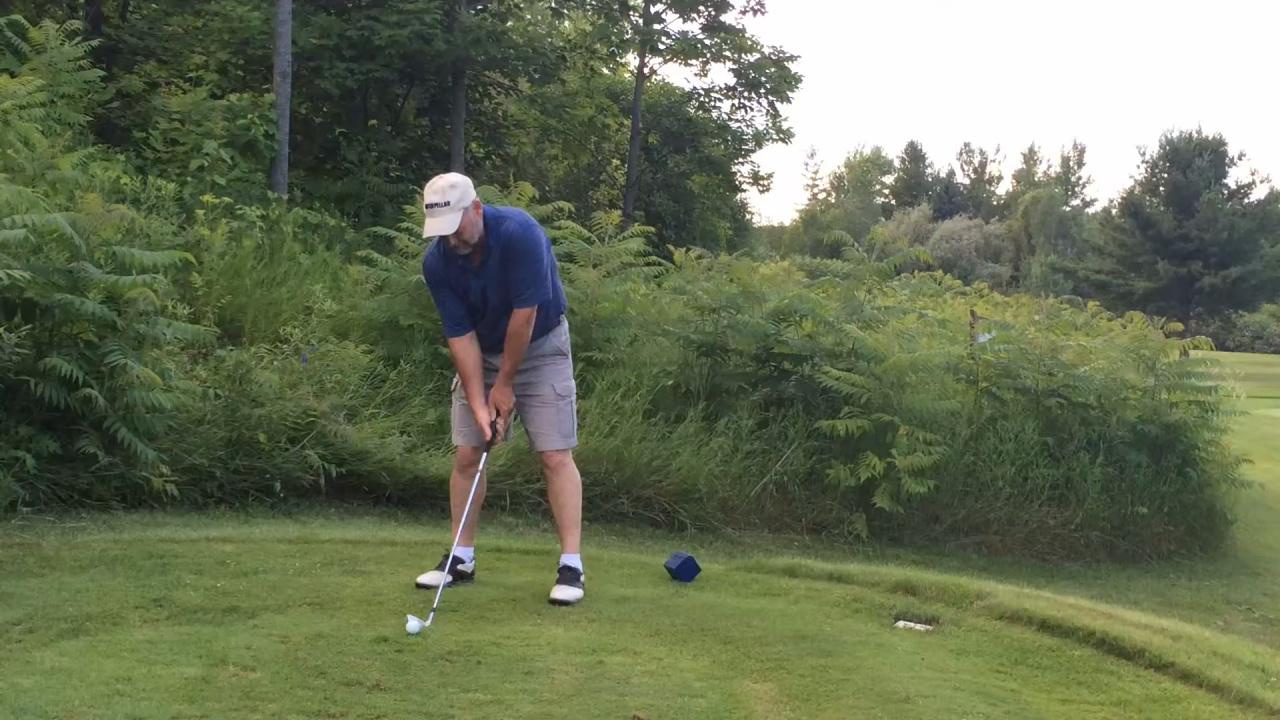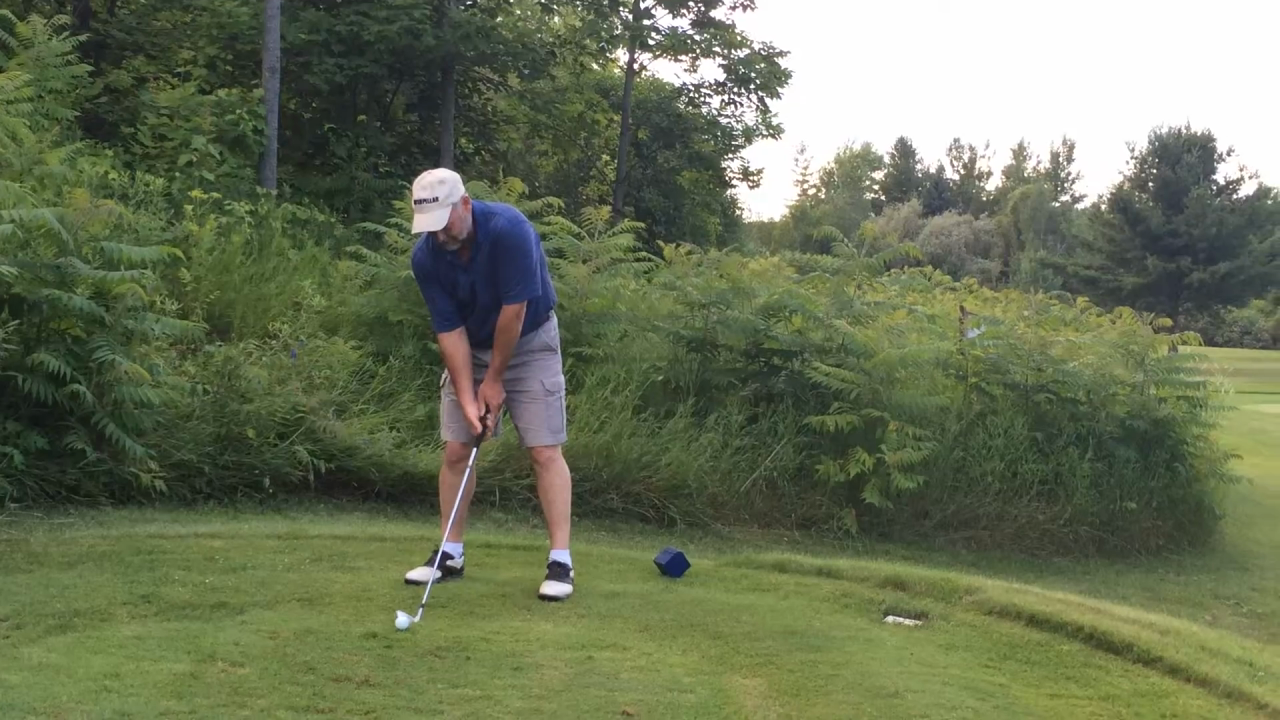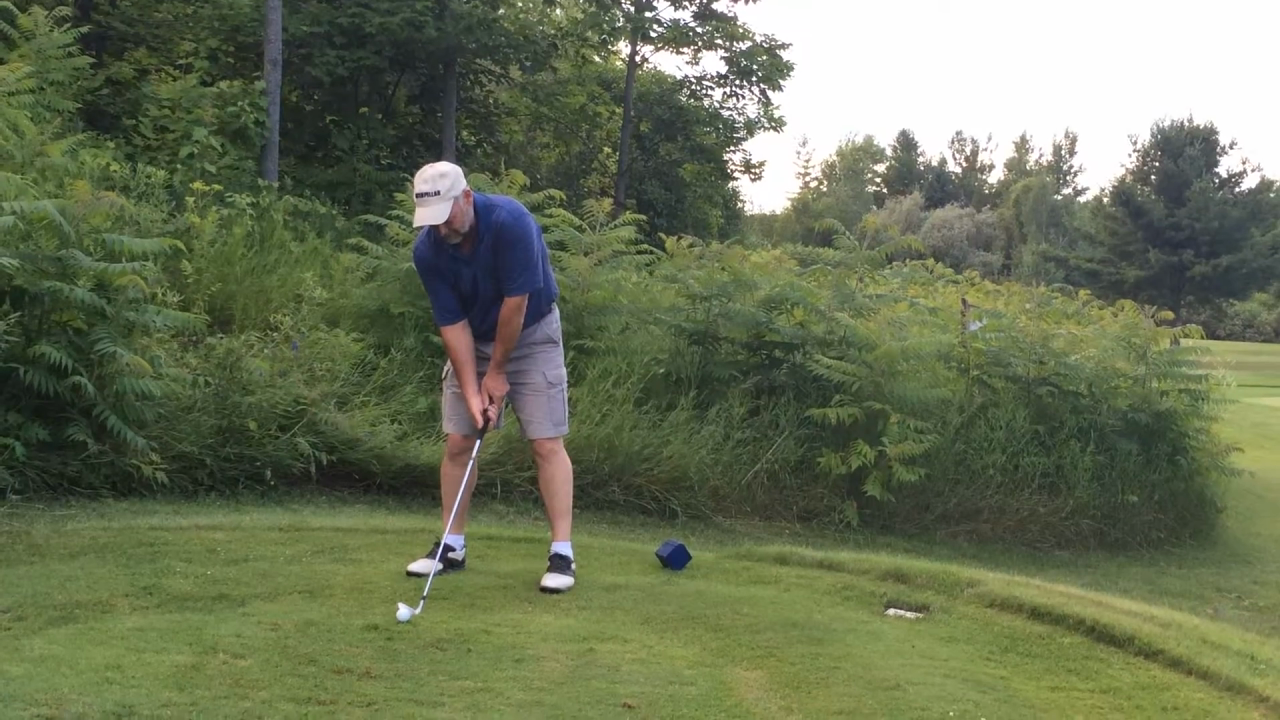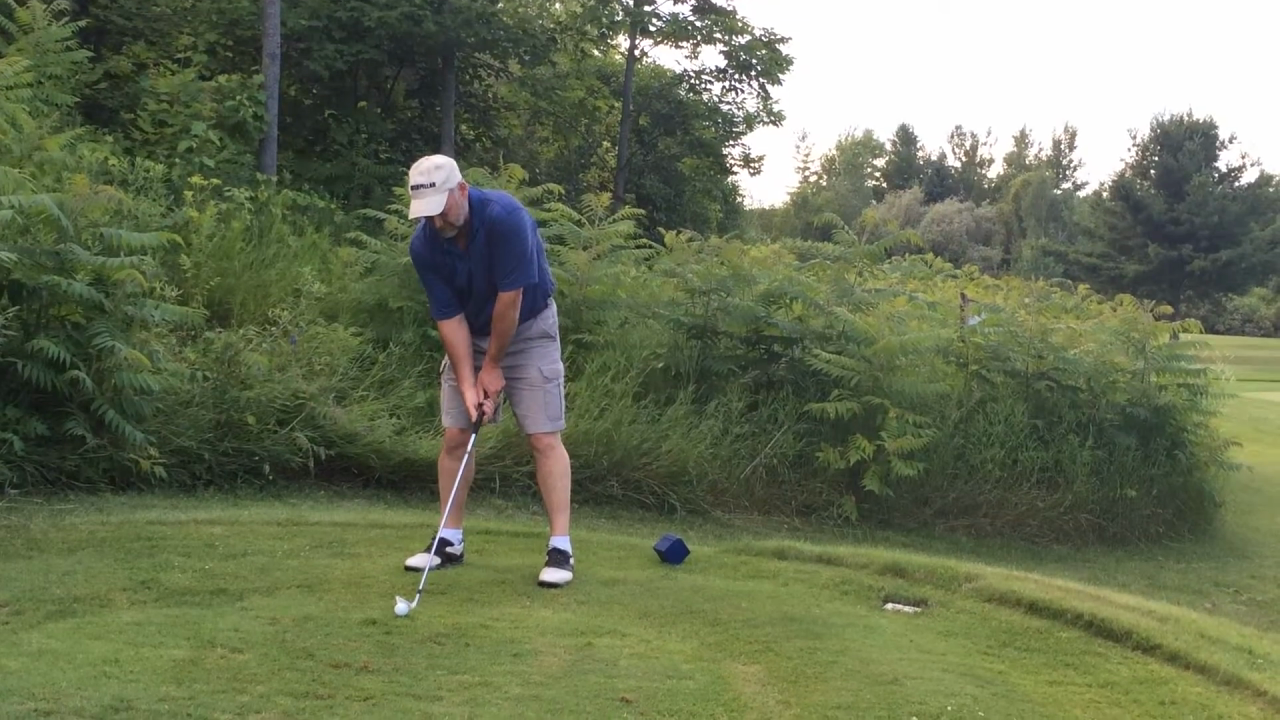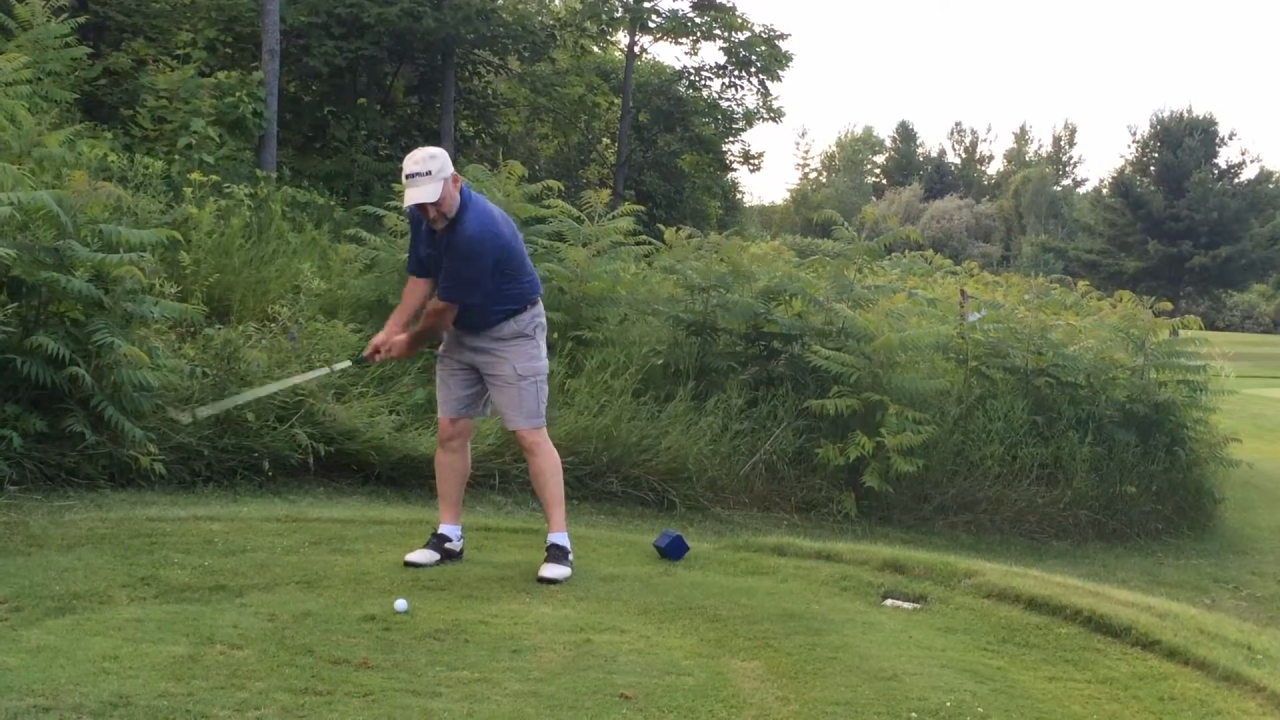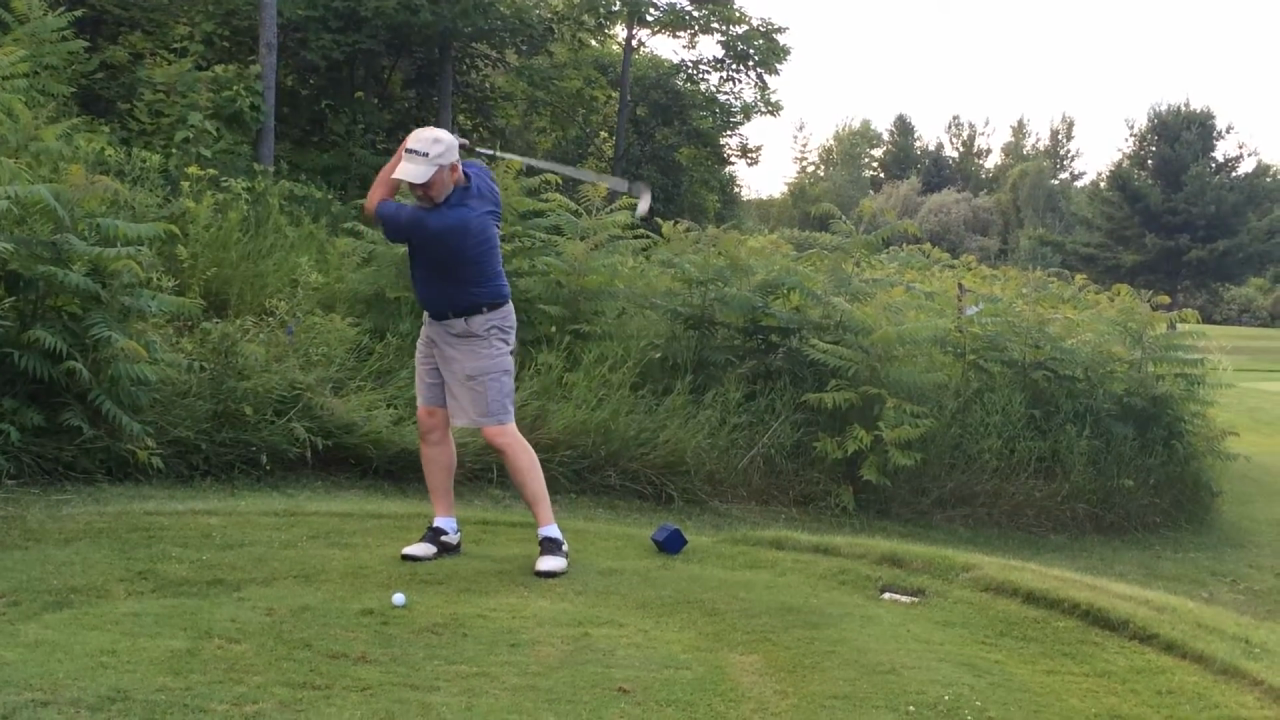
dt=0.4s
person 1, frame 1
left shoulder: (519, 233)
right shoulder: (436, 260)
left elbow: (525, 314)
right elbow: (460, 334)
left wrist: (505, 384)
right wrist: (478, 403)
left hip: (540, 348)
right hip: (480, 353)
left knee: (555, 455)
right knee: (466, 454)
left ankle: (571, 565)
right ankle: (461, 558)
person 1, frame 2
left shoulder: (508, 228)
right shoulder: (425, 256)
left elbow: (514, 310)
right elbow: (449, 330)
left wrist: (495, 379)
right wrist: (467, 398)
left hip: (529, 343)
right hip: (469, 349)
left knee: (545, 451)
right knee: (456, 450)
left ankle: (560, 561)
right ankle: (450, 553)
person 1, frame 3
left shoulder: (510, 221)
right shoulder: (427, 249)
left elbow: (516, 302)
right elbow: (452, 323)
left wrist: (498, 371)
right wrist: (471, 391)
left hip: (531, 336)
right hip: (471, 341)
left knee: (547, 443)
right knee: (458, 442)
left ankle: (562, 553)
right ankle: (452, 546)
person 1, frame 4
left shoulder: (504, 216)
right shoulder: (423, 244)
left elbow: (510, 298)
right elbow: (449, 317)
left wrist: (494, 366)
right wrist: (466, 383)
left hip: (528, 331)
right hip: (469, 336)
left knee: (544, 439)
right knee: (455, 437)
left ankle: (560, 548)
right ankle: (450, 540)
person 1, frame 5
left shoulder: (477, 232)
right shoulder: (424, 215)
left elbow: (443, 307)
right elbow: (421, 278)
left wrist: (409, 341)
right wrist: (389, 330)
left hip: (512, 331)
right hip: (460, 330)
left knee: (530, 435)
right knee: (450, 431)
left ankle: (558, 543)
right ankle: (448, 536)
person 1, frame 6
left shoulder: (435, 227)
right shoulder: (476, 173)
left elbow: (375, 206)
left wrist: (395, 153)
left hip: (477, 330)
right hip: (439, 322)
left knee: (498, 433)
right knee: (430, 423)
left ankle: (551, 535)
right ankle: (445, 529)
